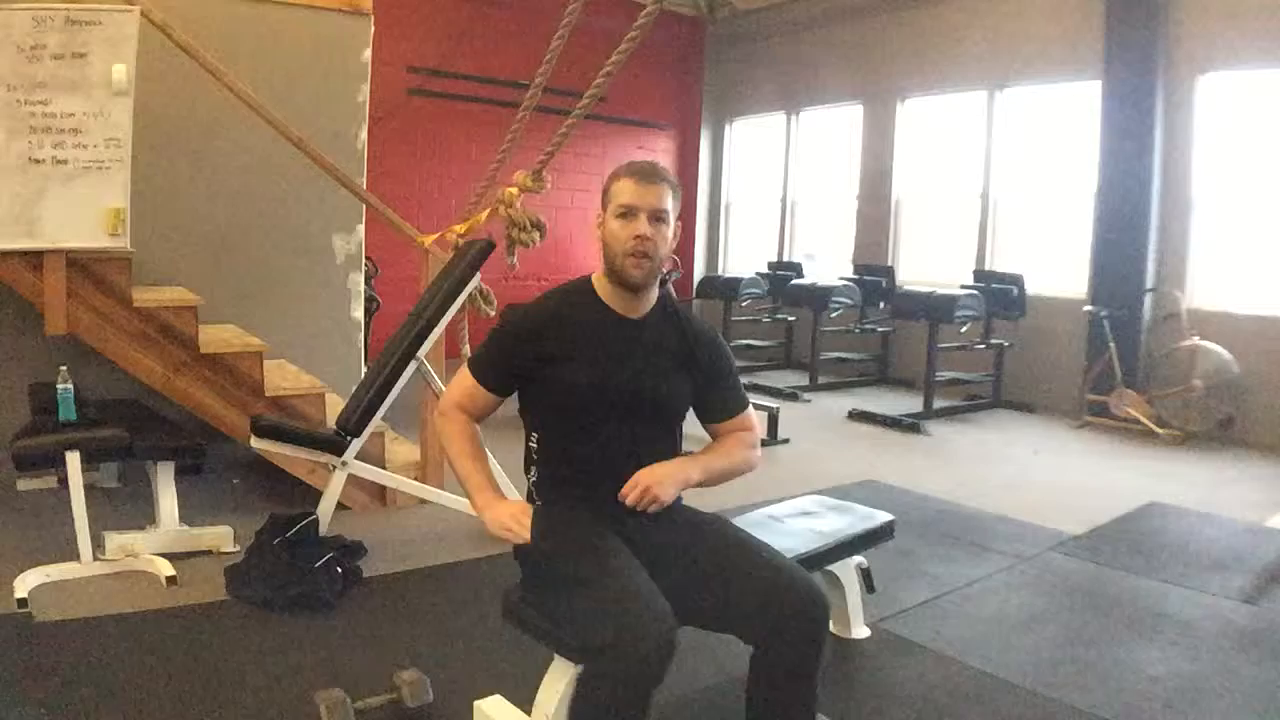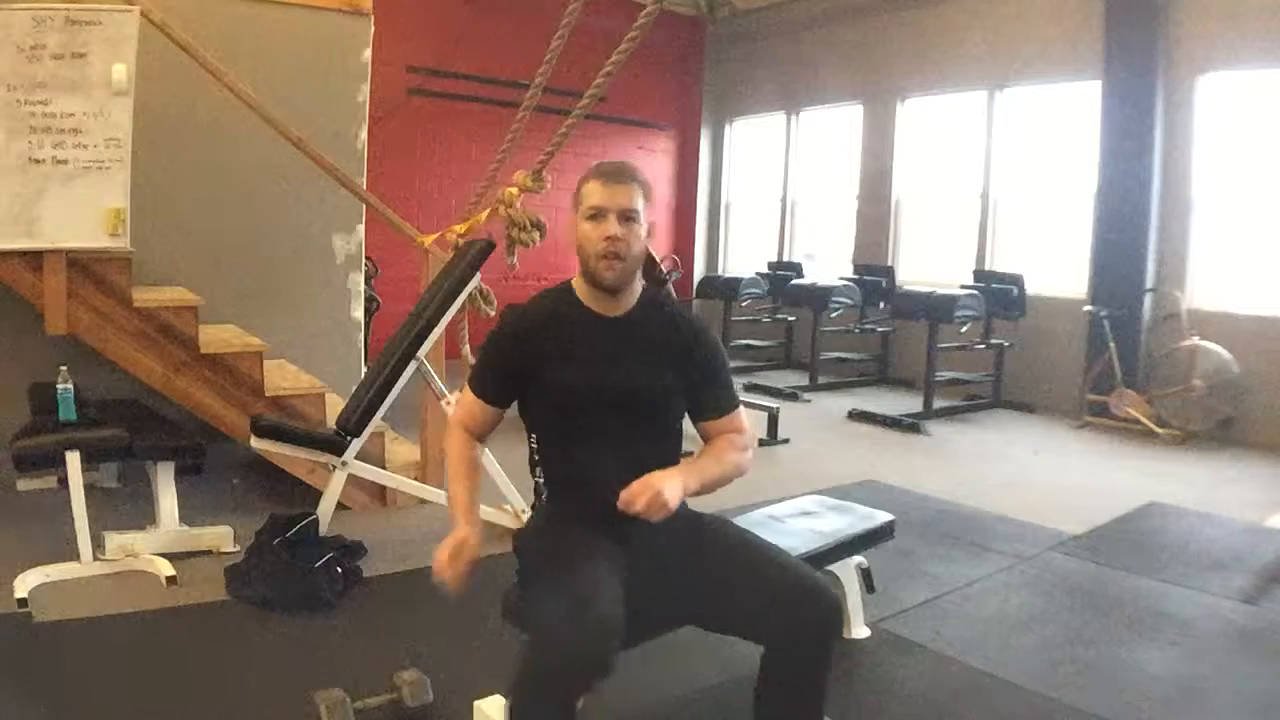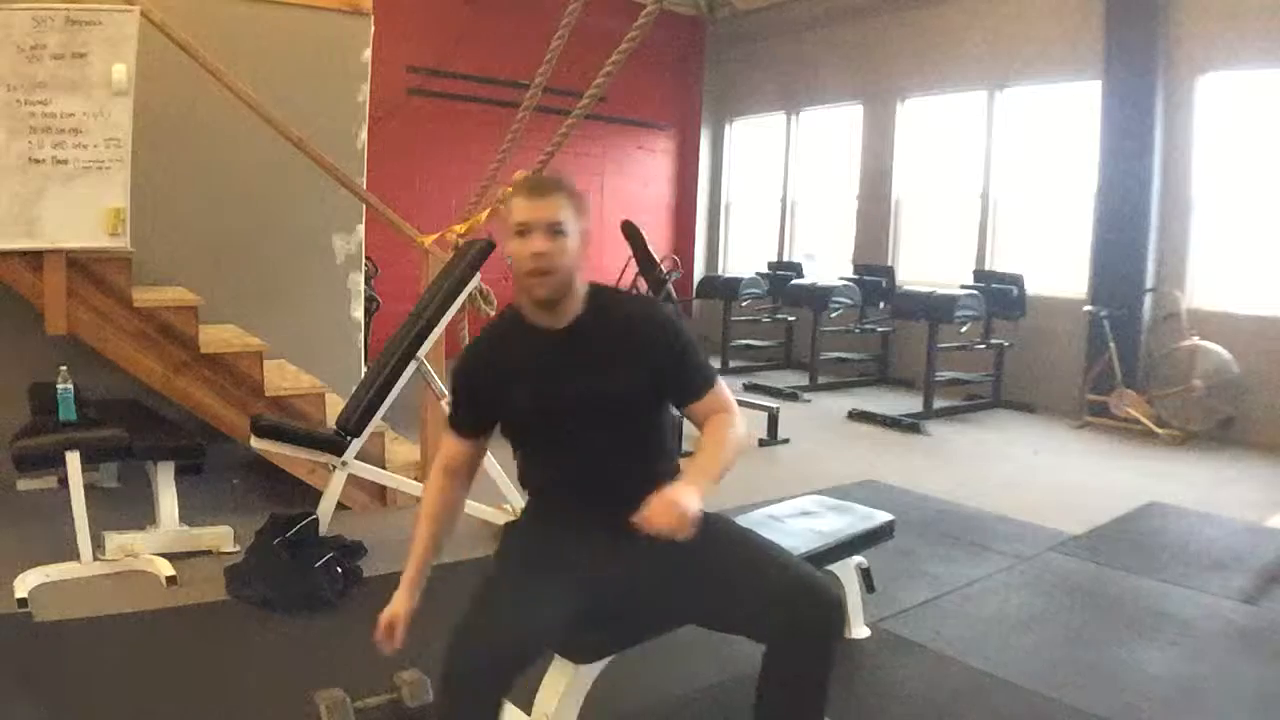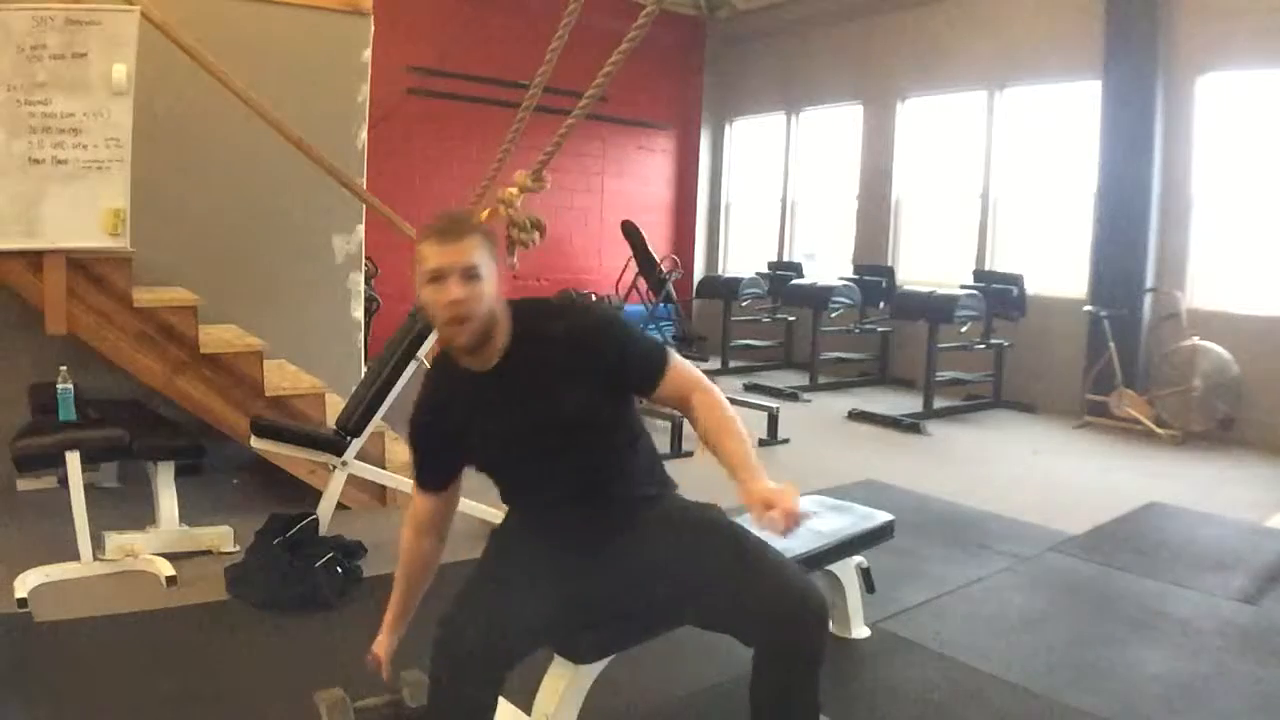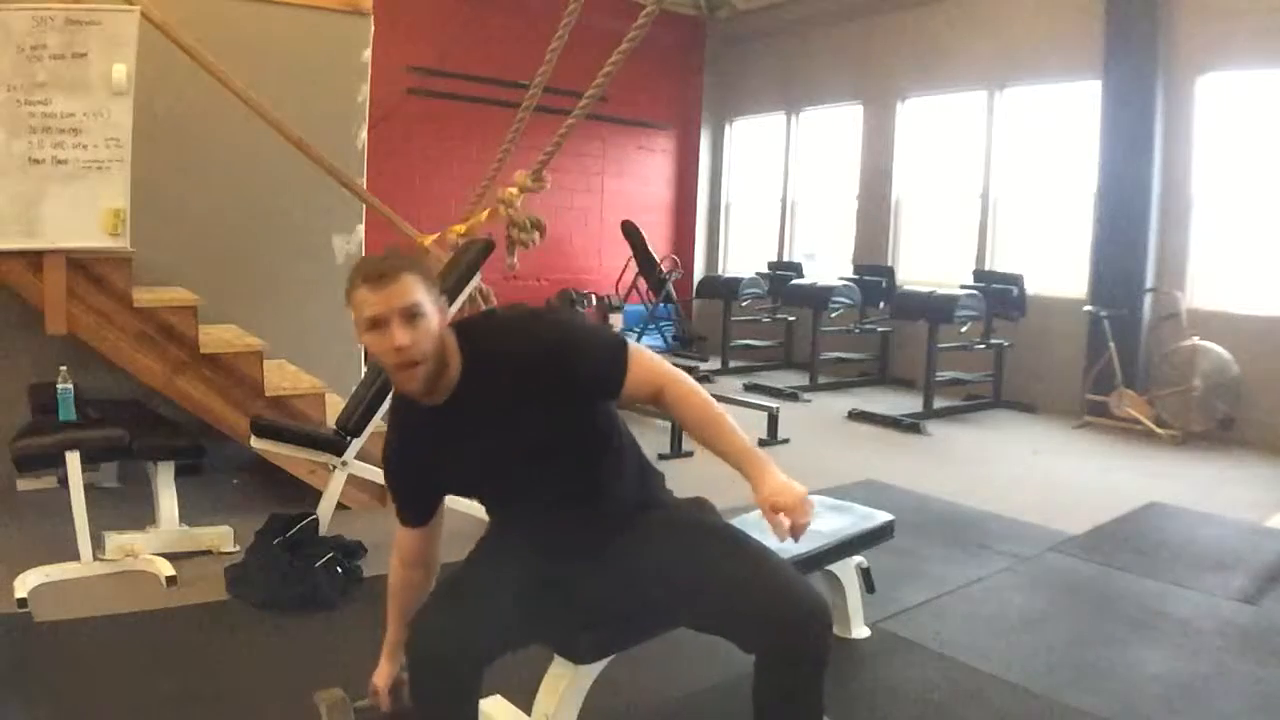
dt=0.2s
person 1, frame 1
left shoulder: (692, 339)
right shoulder: (539, 323)
left elbow: (745, 442)
right elbow: (455, 411)
left wrist: (683, 469)
right wrist: (491, 503)
left hip: (658, 520)
right hip: (566, 525)
left knee: (801, 608)
right knee: (643, 633)
person 1, frame 2
left shoulder: (681, 333)
right shoulder: (527, 329)
left elbow: (736, 444)
right elbow: (466, 427)
left wrist: (682, 476)
right wrist: (463, 522)
left hip: (665, 526)
right hip: (570, 531)
left knee: (813, 608)
right knee: (582, 633)
person 1, frame 3
left shoulder: (642, 324)
right shoulder: (489, 356)
left elbow: (722, 417)
right elbow: (452, 467)
left wrist: (688, 485)
right wrist: (410, 586)
left hip: (659, 530)
right hip: (558, 539)
left knee: (813, 605)
right knee: (481, 648)
person 1, frame 4
left shoulder: (576, 330)
right shoulder: (440, 404)
left elbow: (692, 391)
right elbow: (427, 524)
left wrist: (753, 477)
right wrist: (392, 628)
left hip: (647, 522)
right hip: (544, 546)
left knee: (798, 611)
right knee: (465, 647)
person 1, frame 5
left shoulder: (527, 341)
right shoulder: (408, 440)
left elbow: (663, 382)
right elbow: (414, 558)
left wrist: (761, 472)
right wrist: (391, 654)
left hip: (640, 523)
right hip: (533, 551)
left knee: (799, 617)
right knee: (435, 648)
